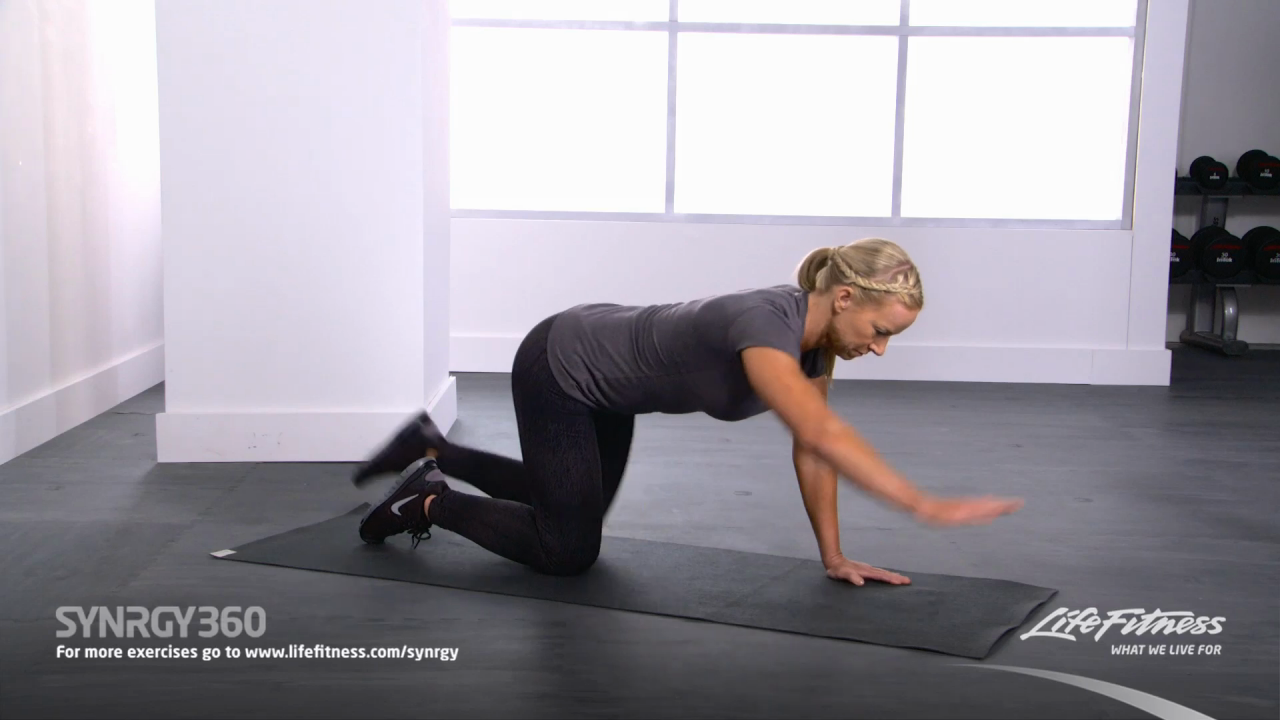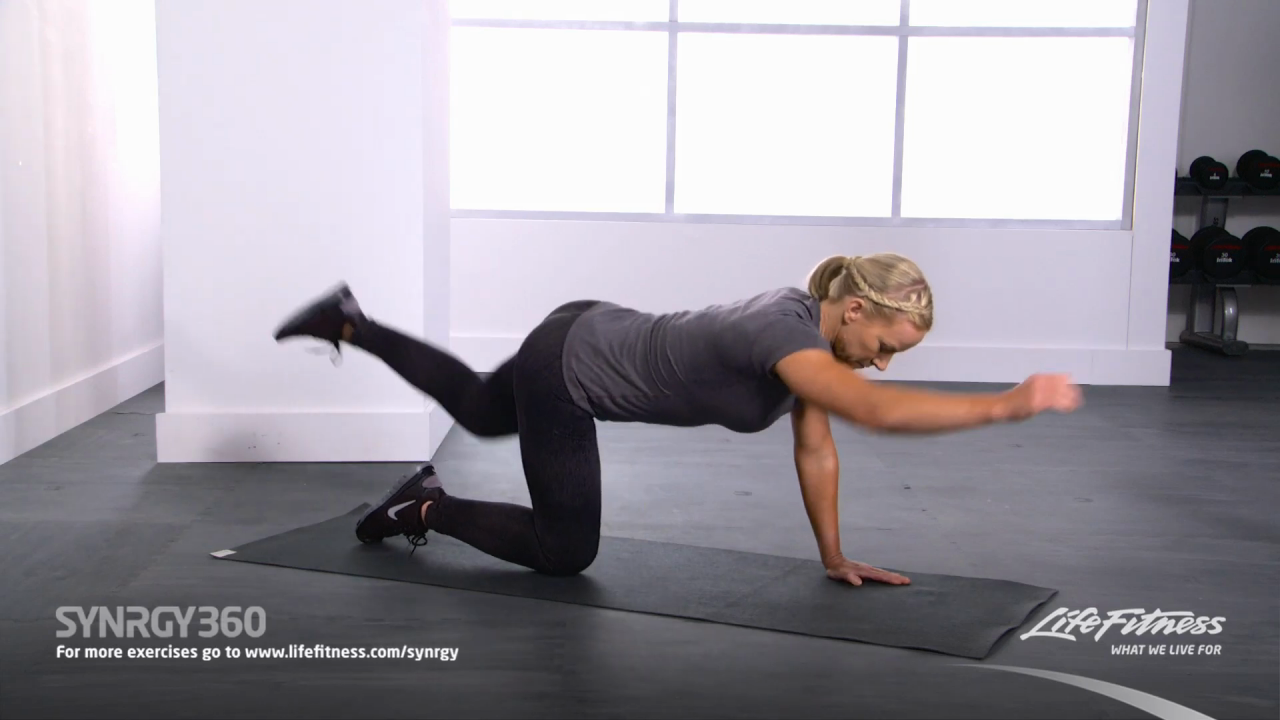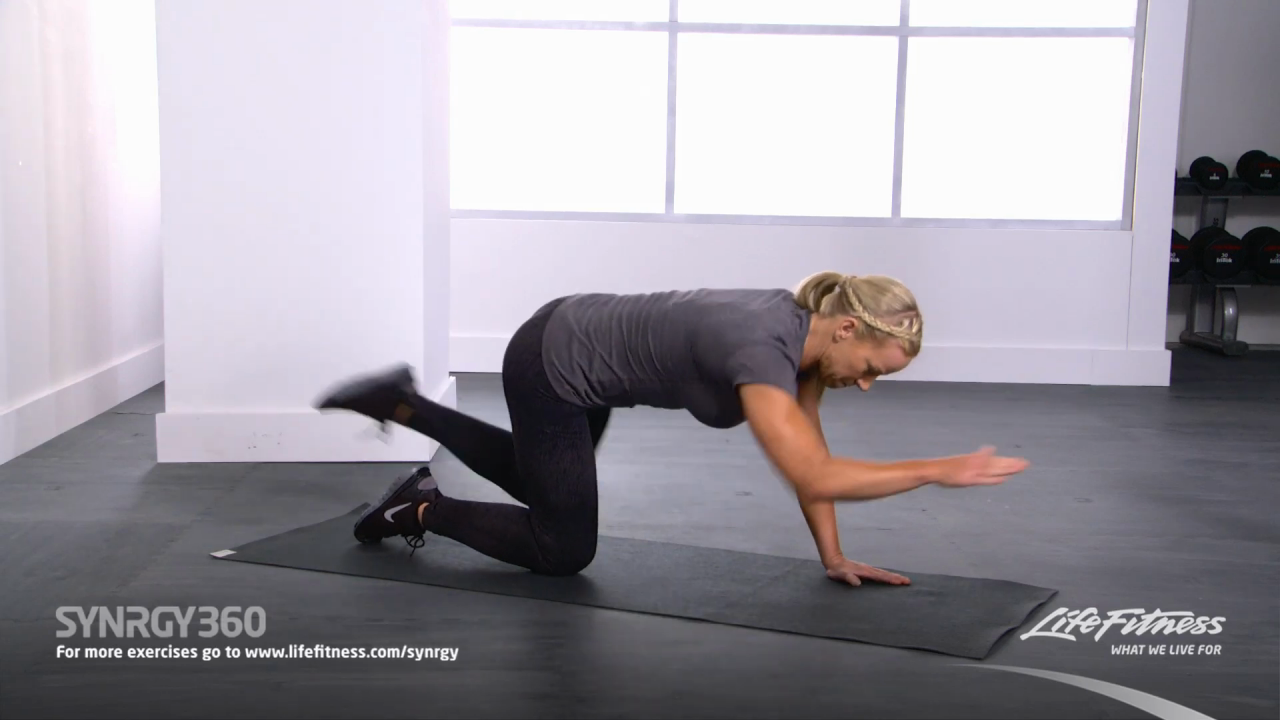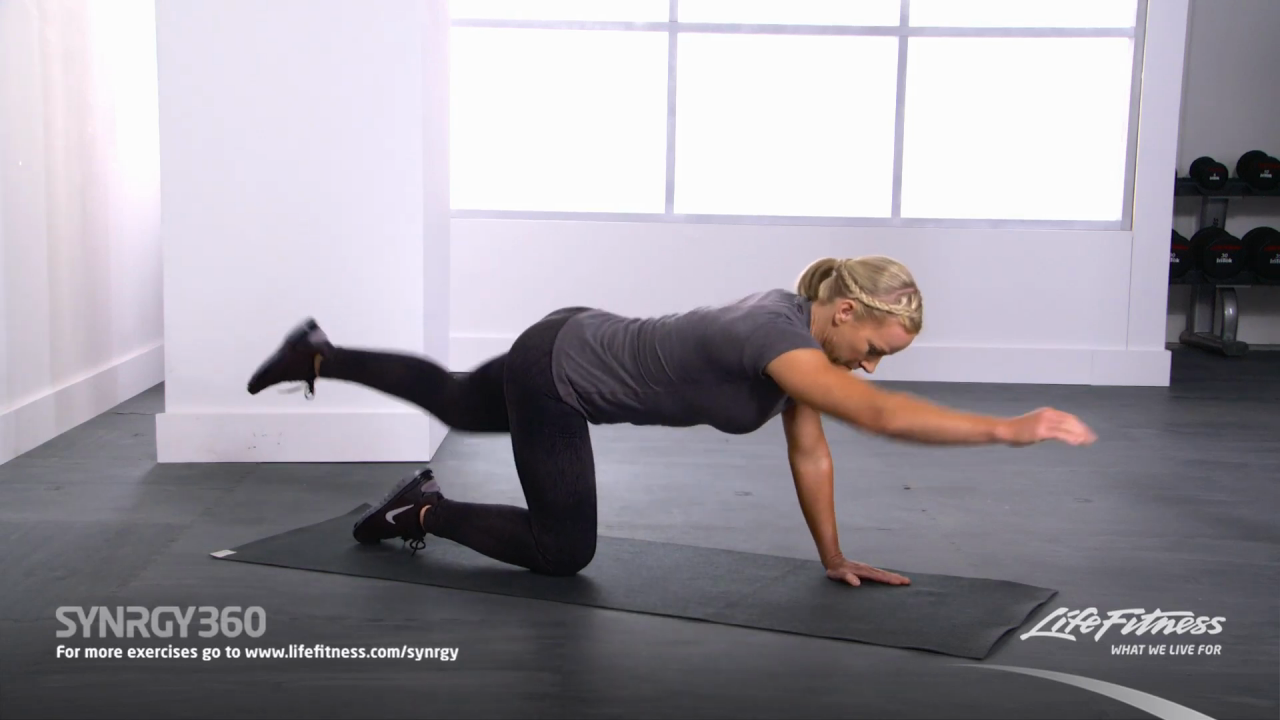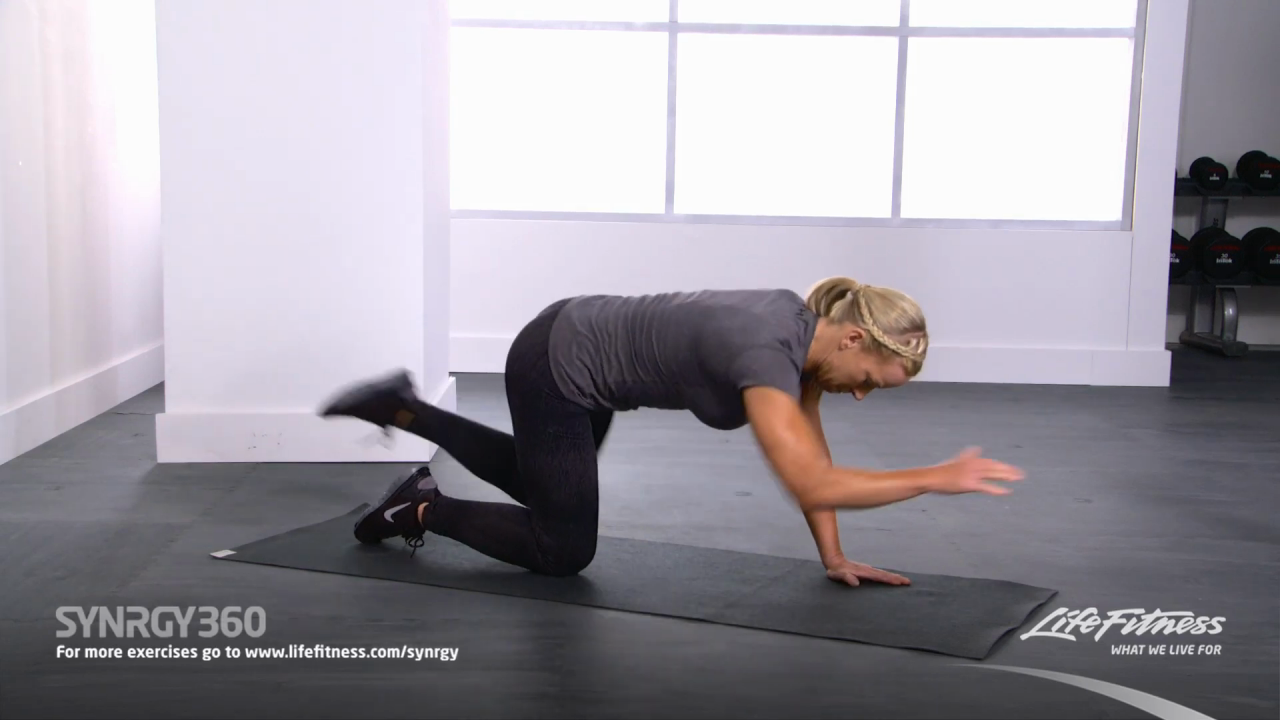
dt=1s
person 1, frame 1
left shoulder: (821, 330)
right shoulder: (765, 327)
left elbow: (811, 449)
right elbow: (822, 437)
left wrist: (834, 556)
right wrist: (928, 506)
left hip: (613, 371)
right hip: (557, 371)
left knee: (579, 511)
right knee: (568, 552)
left ankle: (431, 450)
right ankle: (429, 503)
person 1, frame 2
left shoulder: (812, 323)
right shoulder: (788, 337)
left elbow: (816, 451)
right elbow: (880, 410)
left wrist: (836, 557)
right wrist: (1006, 405)
left hip: (598, 337)
right hip: (564, 377)
left knee: (478, 409)
right knee: (566, 552)
left ankle: (349, 323)
right ankle: (425, 507)
person 1, frame 3
left shoulder: (812, 326)
right shoulder: (763, 354)
left elbow: (815, 452)
right elbow: (814, 480)
left wrist: (833, 557)
right wrist: (940, 471)
left hip: (593, 336)
right hip: (551, 366)
left knee: (534, 484)
right knee: (566, 550)
left ankle: (401, 405)
right ankle: (424, 509)
person 1, frame 4
left shoulder: (800, 323)
right shoulder: (777, 339)
left elbow: (810, 452)
right elbow: (881, 414)
left wrist: (835, 556)
right wrist: (1009, 428)
left hip: (584, 344)
right hip: (553, 380)
left knee: (457, 403)
right knee: (564, 551)
left ankle: (320, 355)
right ankle: (425, 511)
person 1, frame 5
left shoulder: (812, 326)
right shoulder: (768, 358)
left elbow: (812, 449)
right elbow: (814, 485)
left wrist: (834, 557)
right wrist: (942, 478)
left hip: (600, 342)
right hip: (554, 366)
left knee: (536, 485)
right knee: (566, 550)
left ankle: (401, 410)
right ankle: (423, 509)
